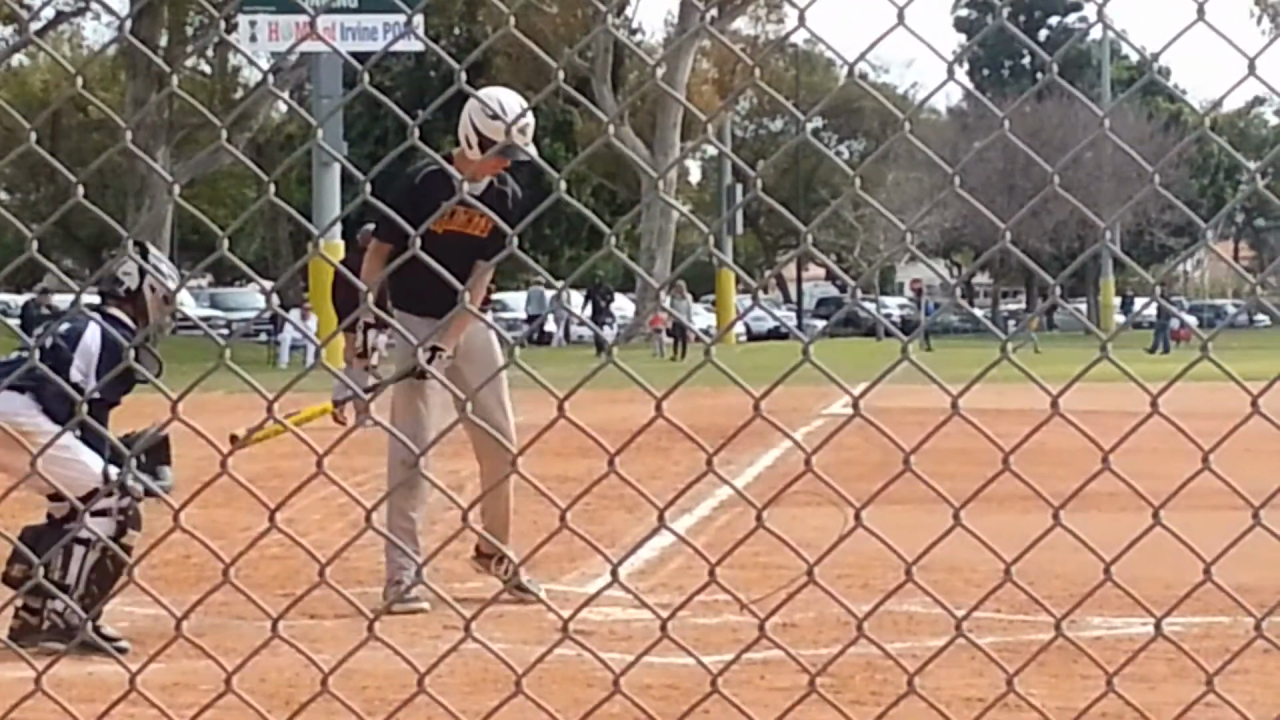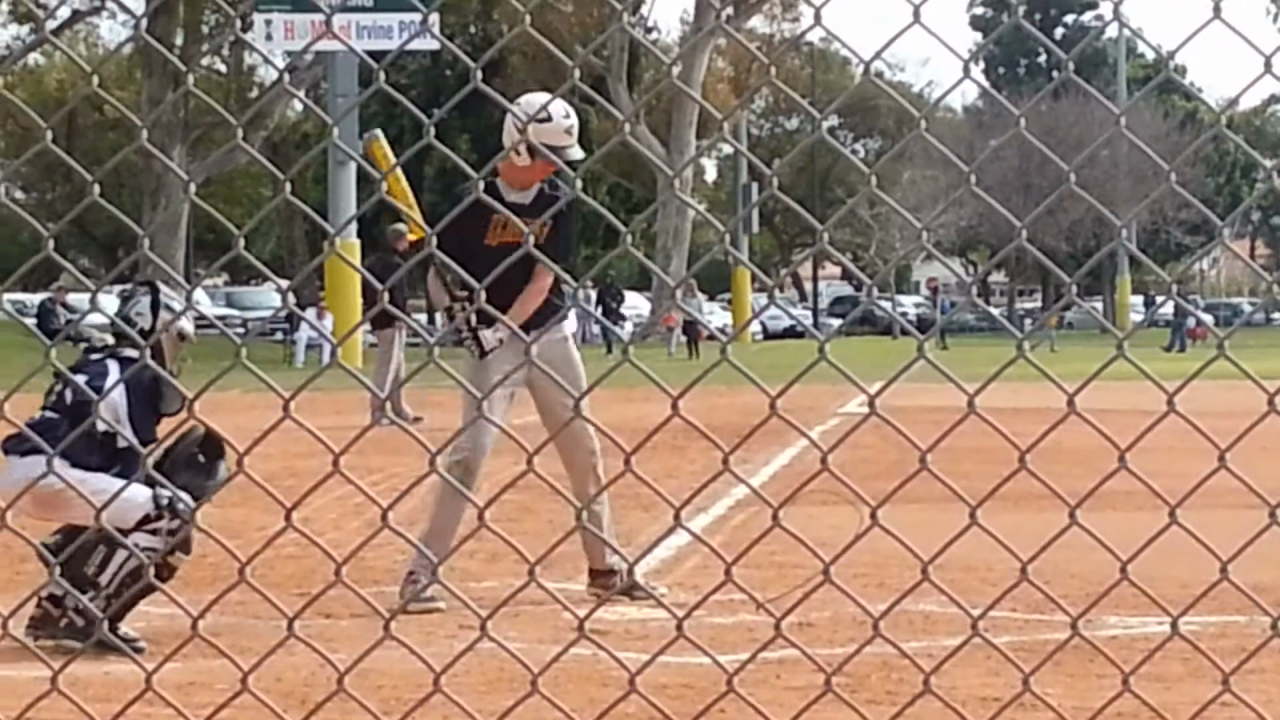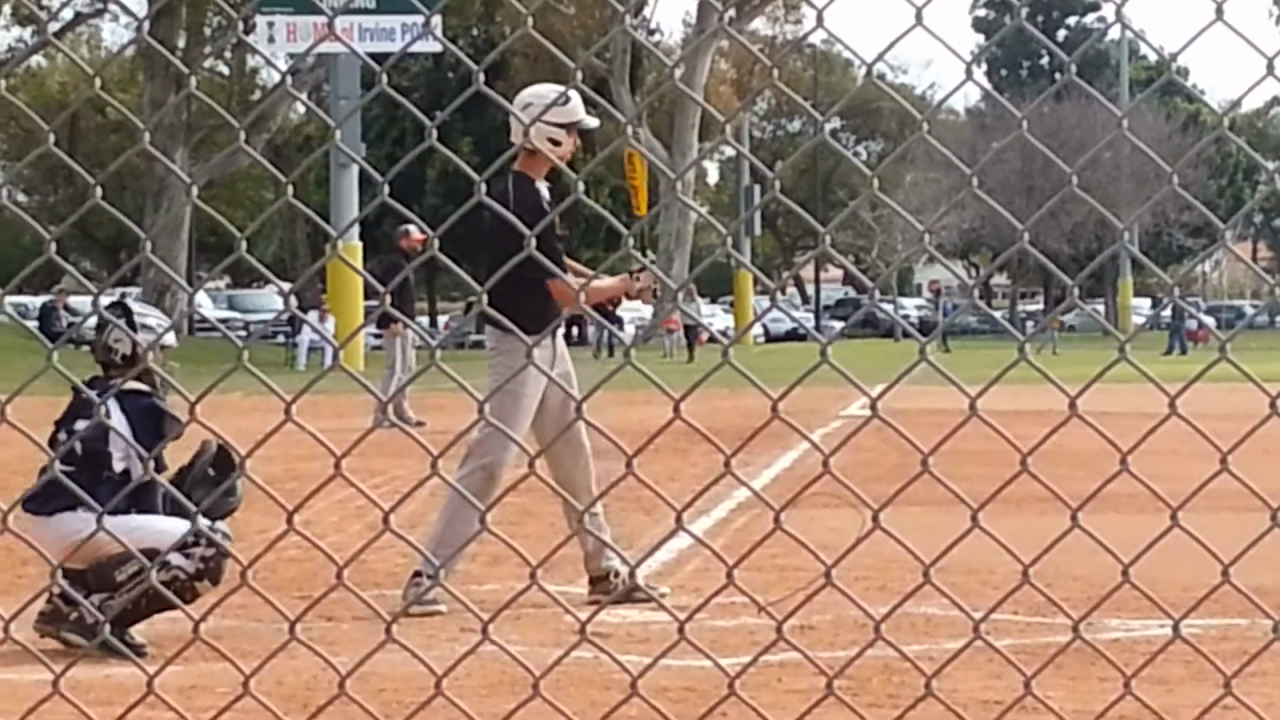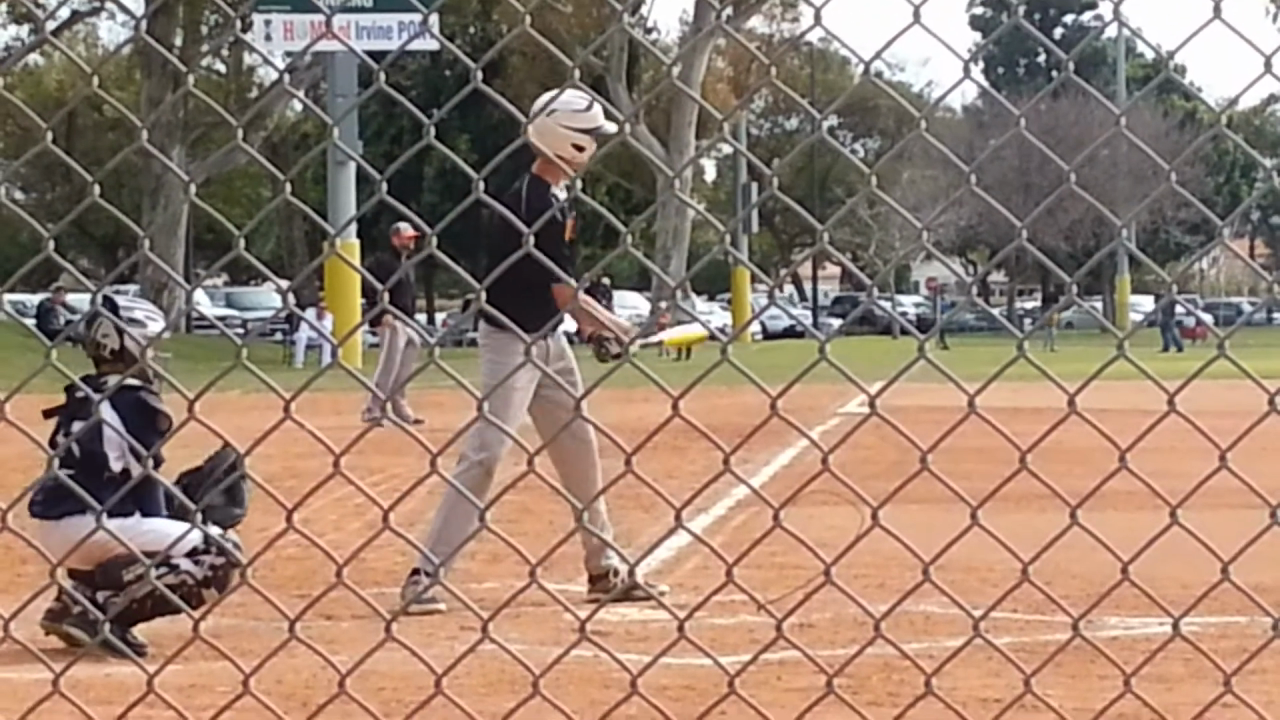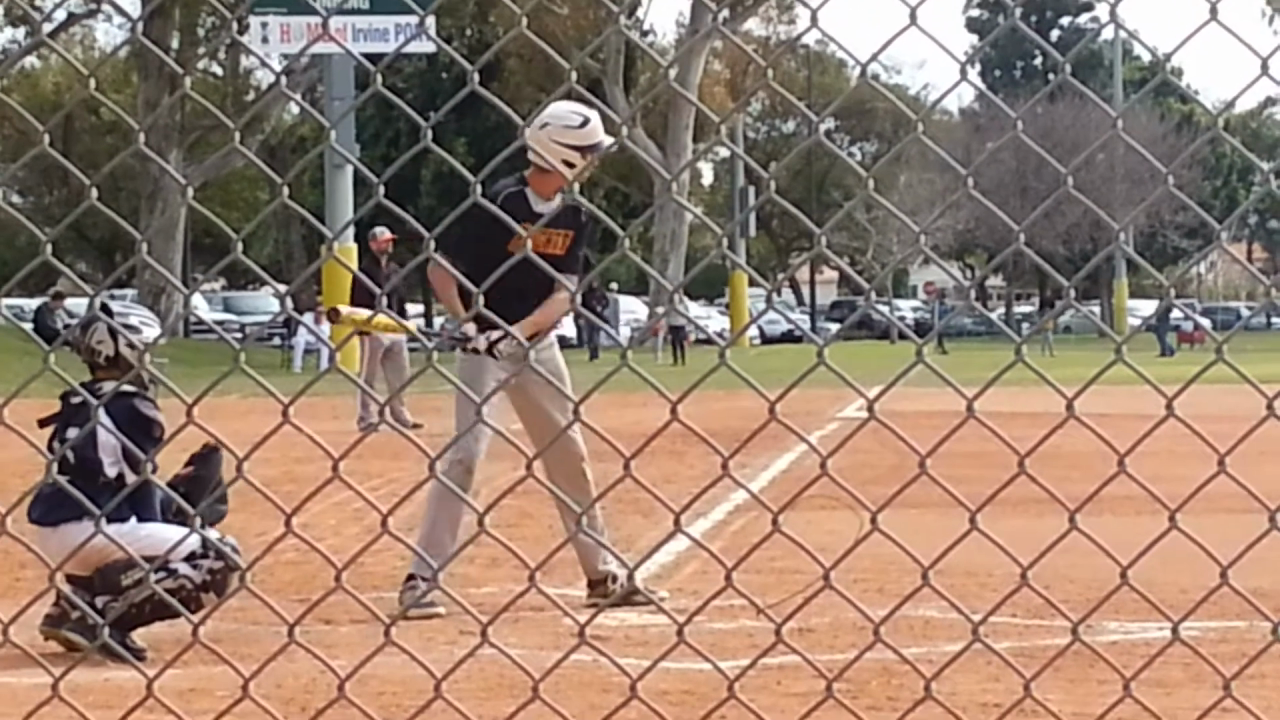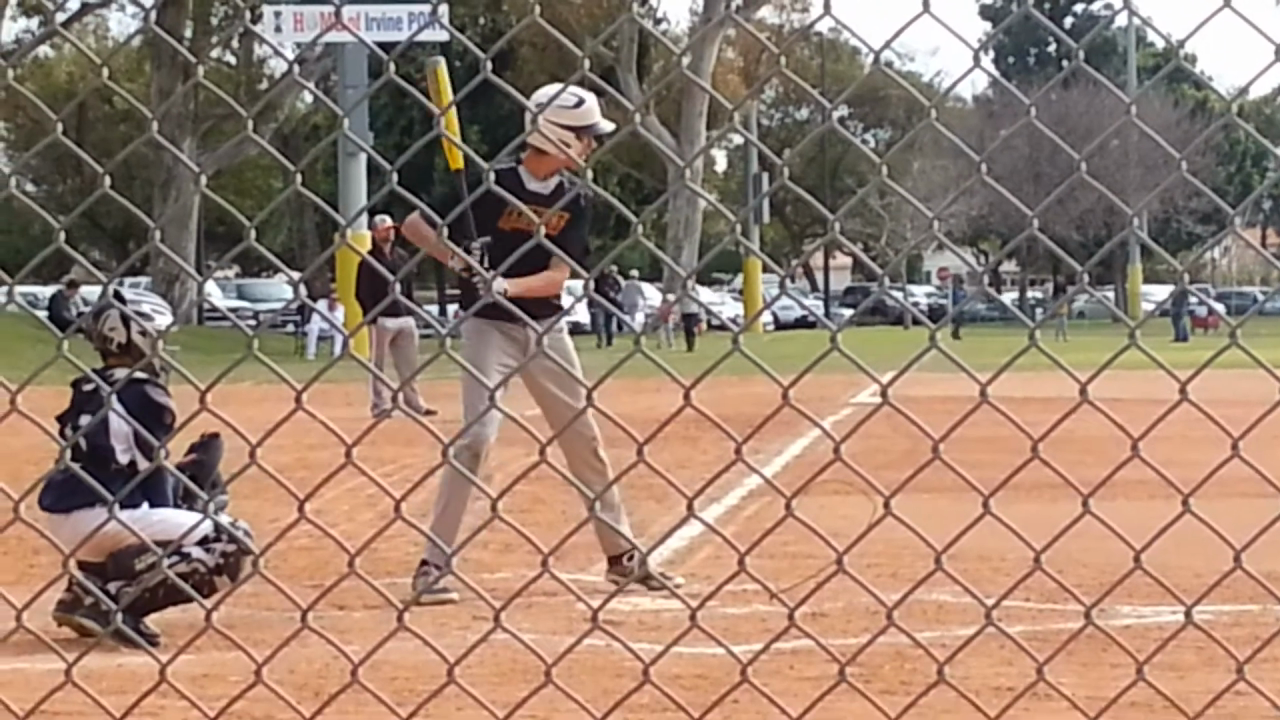
dt=0.4s
person 1, frame 1
left shoulder: (507, 198)
right shoulder: (421, 183)
left elbow: (481, 277)
right elbow: (378, 252)
left wrist: (447, 345)
left hip: (469, 327)
right hip: (415, 324)
left knee: (500, 442)
right knee: (413, 449)
left ankle: (493, 549)
right ankle: (401, 573)
person 1, frame 2
left shoulder: (559, 201)
right shoulder: (472, 196)
left elbow: (542, 279)
right elbow: (439, 269)
left wrist: (507, 327)
right wrist: (456, 309)
left hip: (548, 332)
right hip: (486, 335)
left knee: (583, 450)
right knee: (469, 453)
left ankle: (605, 568)
right ankle: (422, 572)
person 1, frame 3
left shoulder: (539, 191)
right shoulder: (518, 201)
right elbow: (563, 293)
left wrist: (612, 280)
right wrist: (621, 285)
left hip: (547, 340)
right hip: (517, 343)
left knee: (575, 456)
right knee: (490, 459)
left ankle: (605, 571)
right ankle: (427, 575)
person 1, frame 4
left shoulder: (550, 195)
right shoulder: (538, 205)
right elbow: (567, 296)
left wrist: (597, 323)
right wrist: (615, 328)
left hip: (546, 337)
right hip: (511, 340)
left knee: (580, 449)
right knee: (484, 454)
left ankle: (606, 570)
right ankle: (425, 574)
person 1, frame 5
left shoulder: (575, 215)
right shoulder: (499, 202)
left elbow: (562, 293)
right elbow: (439, 266)
left wrist: (515, 335)
right wrist: (462, 320)
left hip: (536, 343)
right hip: (482, 343)
left knee: (570, 456)
right knee: (464, 456)
left ankle: (604, 575)
right ankle: (420, 579)
person 1, frame 6
left shoulder: (576, 197)
right shoulder: (491, 183)
left elbow: (559, 275)
right elbow: (414, 226)
left wrist: (506, 285)
right wrist: (457, 259)
left hip: (547, 329)
right hip: (490, 328)
left knee: (585, 438)
right knee: (474, 442)
left ankle: (623, 554)
right ankle: (433, 564)
person 2, frame 1
left shoulder: (89, 323)
right shoulder: (114, 335)
right elbow: (85, 413)
left wrist: (113, 464)
right wrist: (119, 476)
left knee: (81, 498)
right knee: (113, 500)
left ankle: (36, 611)
right ankle: (64, 620)
person 2, frame 2
left shoulder: (101, 365)
right shoulder: (138, 377)
right elbow: (127, 464)
left wrist: (165, 478)
right wrist: (171, 496)
right hip: (46, 473)
left knee: (126, 515)
right knee: (170, 515)
left ankle: (59, 604)
right ankle: (80, 617)
person 2, frame 3
left shoulder: (90, 397)
right shoulder: (141, 406)
right elbow: (143, 490)
left wrist: (181, 493)
left hip: (50, 523)
right hip: (76, 523)
right knee: (210, 542)
left ankle: (68, 601)
right ankle: (95, 615)
person 2, frame 4
left shoulder: (85, 397)
right shoulder: (134, 401)
right elbow: (144, 484)
left wrist: (180, 499)
left hip: (59, 526)
right hip: (84, 526)
right knee: (222, 551)
left ankle: (77, 598)
right ankle: (102, 611)
person 2, frame 5
left shoulder: (81, 402)
right shoulder: (129, 407)
right elbow: (140, 492)
left wrist: (175, 496)
right wrist: (158, 549)
left hip: (57, 531)
right hip: (84, 532)
right knee: (219, 557)
left ankle: (75, 605)
right ankle: (101, 616)
person 2, frame 6
left shoulder: (92, 388)
right shoulder: (141, 394)
right elbow: (153, 479)
left wrist: (182, 477)
left hip: (69, 517)
right hip: (96, 517)
right knee: (232, 541)
left ankle: (86, 591)
right ankle: (115, 602)
person 3, frame 1
left shoulder: (344, 263)
left elbow: (335, 294)
right elbow: (380, 299)
left wrist: (343, 318)
right wrist: (385, 323)
left hip: (348, 325)
right hip: (369, 325)
left knee: (351, 366)
right knee: (364, 371)
left ankle: (338, 400)
right ankle: (362, 413)
person 3, frame 2
left shoulder: (375, 261)
right shoulder: (395, 263)
left elbow: (368, 293)
right elbow: (393, 293)
right wrist: (400, 317)
left hip: (378, 321)
right hip: (390, 322)
left knee: (396, 367)
right knee: (387, 368)
left ankle: (400, 411)
right ankle: (378, 412)
person 3, frame 3
left shoulder: (405, 264)
right shoulder: (395, 264)
right elbow: (388, 294)
right wrist: (394, 321)
left hip: (404, 325)
right hip: (396, 325)
left knee: (406, 370)
right knee: (396, 369)
left ankle: (402, 412)
right ankle: (381, 414)
person 3, frame 4
left shoulder: (409, 264)
right shoulder: (383, 262)
right elbow: (370, 291)
left wrist: (413, 323)
right wrist: (383, 314)
left hip: (407, 324)
right hip: (392, 322)
left knee: (404, 370)
right knee: (387, 367)
left ankle: (400, 410)
right ankle: (373, 411)
person 3, frame 5
left shoulder: (395, 269)
right shoulder: (364, 270)
right elbow: (356, 303)
left hip: (396, 331)
right hip: (374, 332)
left knee: (400, 376)
right knee: (369, 377)
left ankle: (400, 415)
right ankle: (367, 418)
person 3, frame 6
left shoulder: (402, 256)
right shoulder: (369, 260)
right elbow: (362, 293)
left wrist: (413, 313)
right wrist: (371, 317)
left hip: (405, 317)
right hip: (381, 319)
left knee: (409, 363)
right knee: (378, 363)
left ankle: (414, 402)
right ankle: (380, 405)
